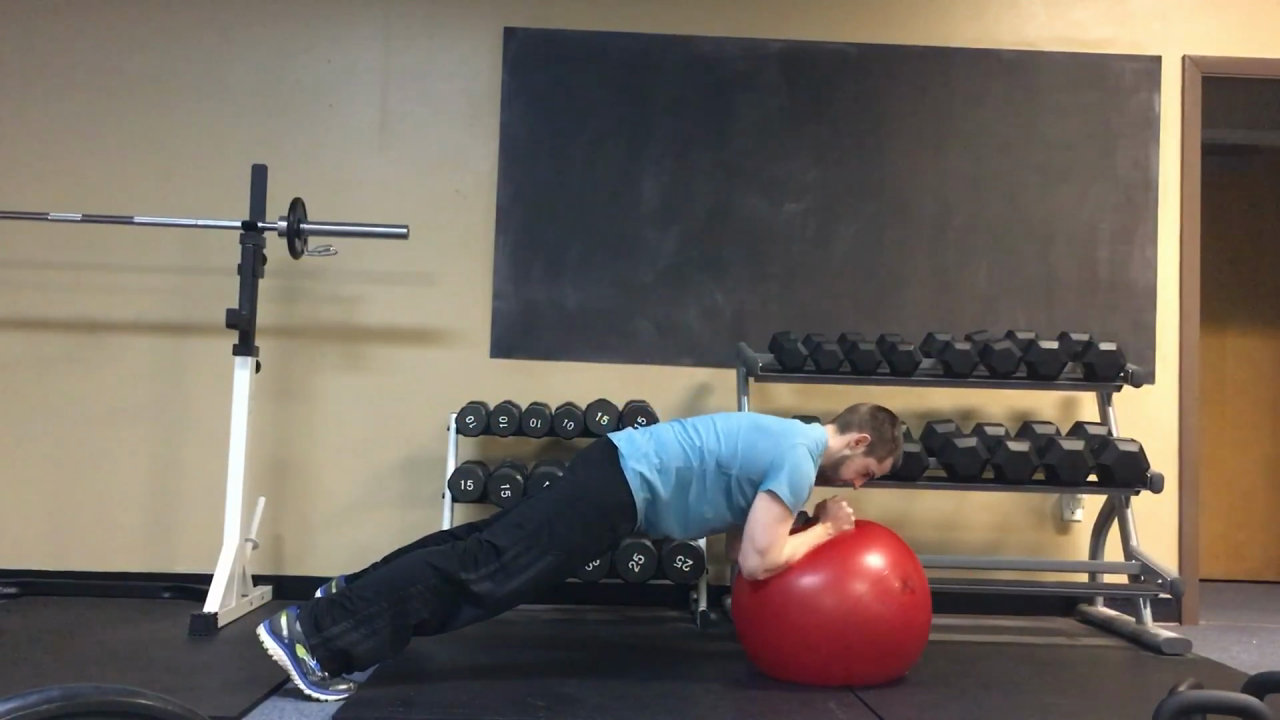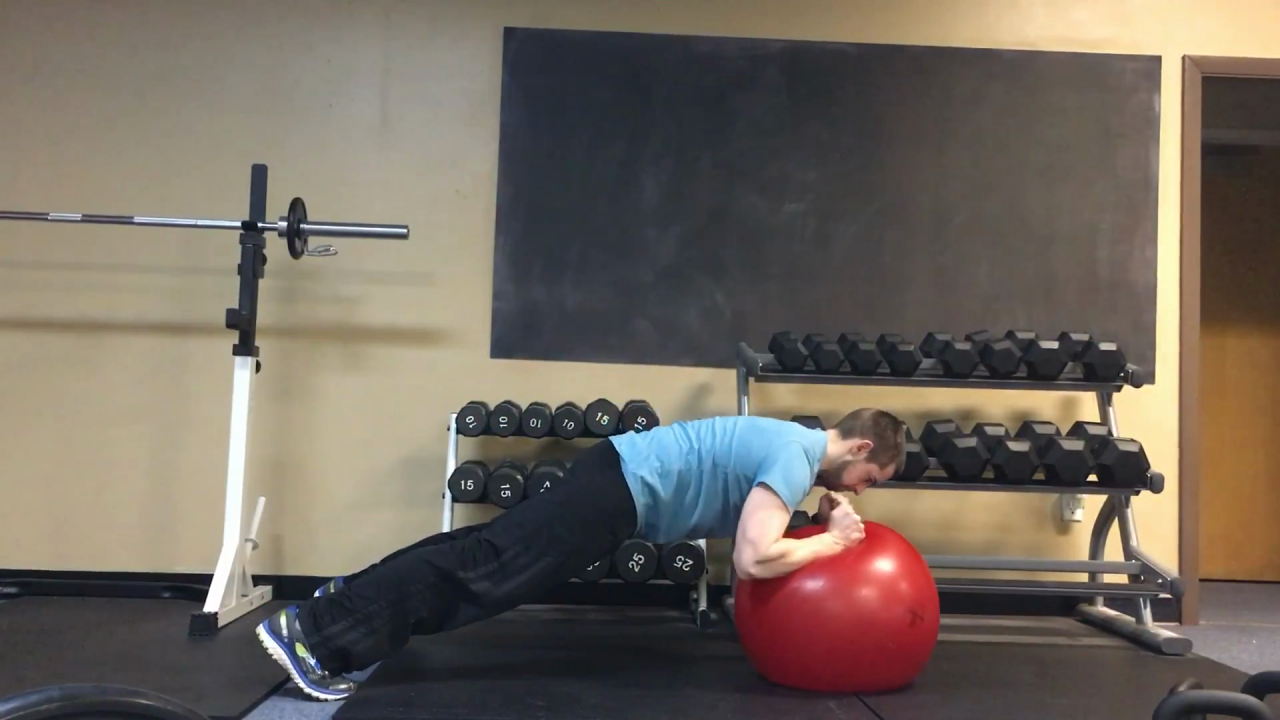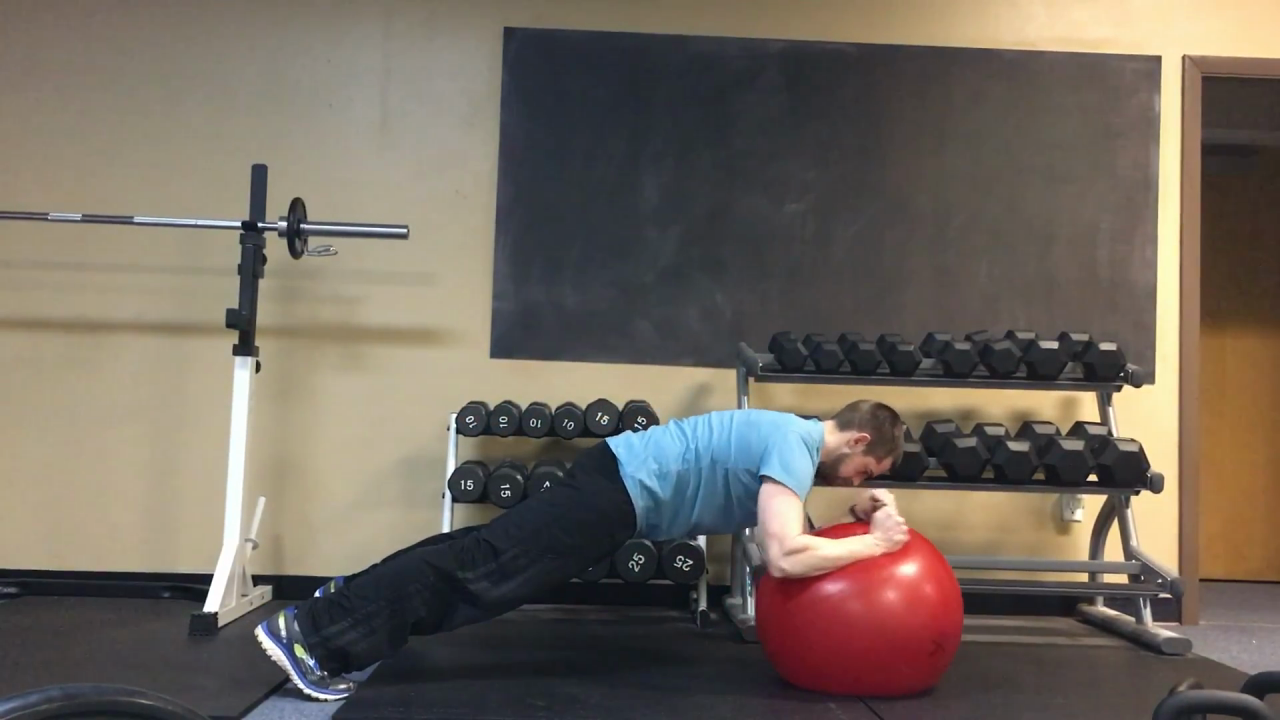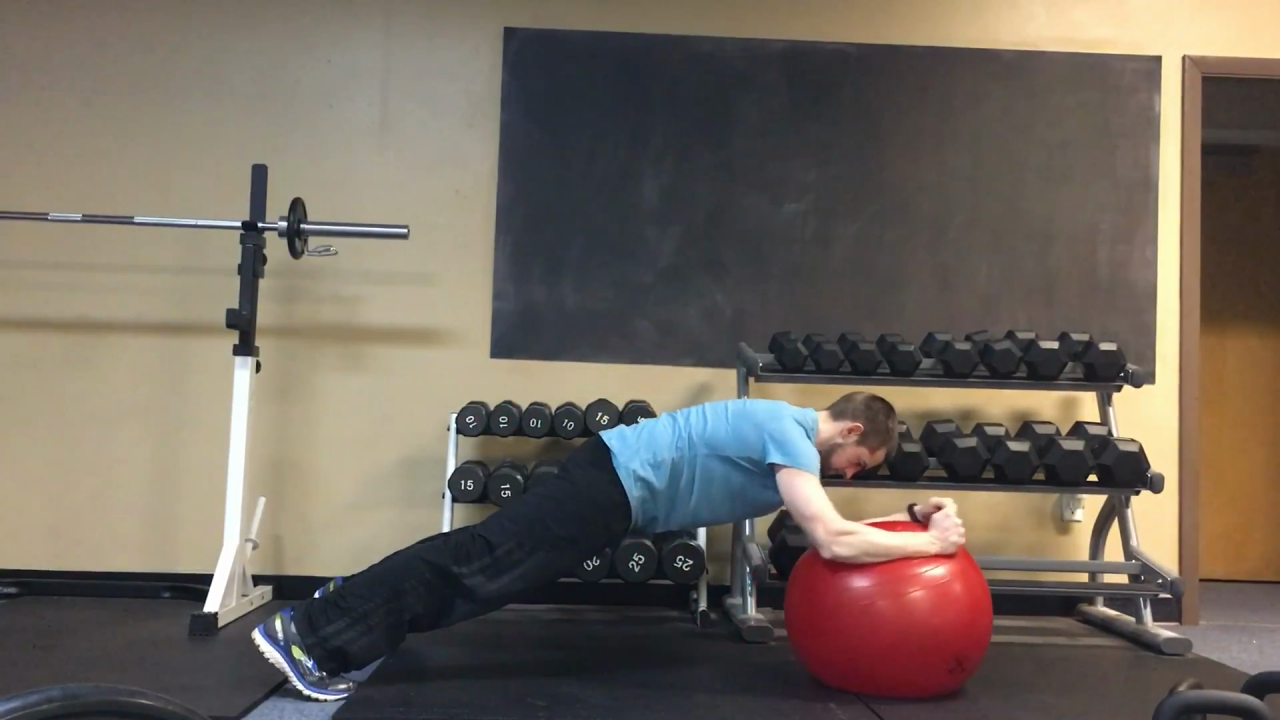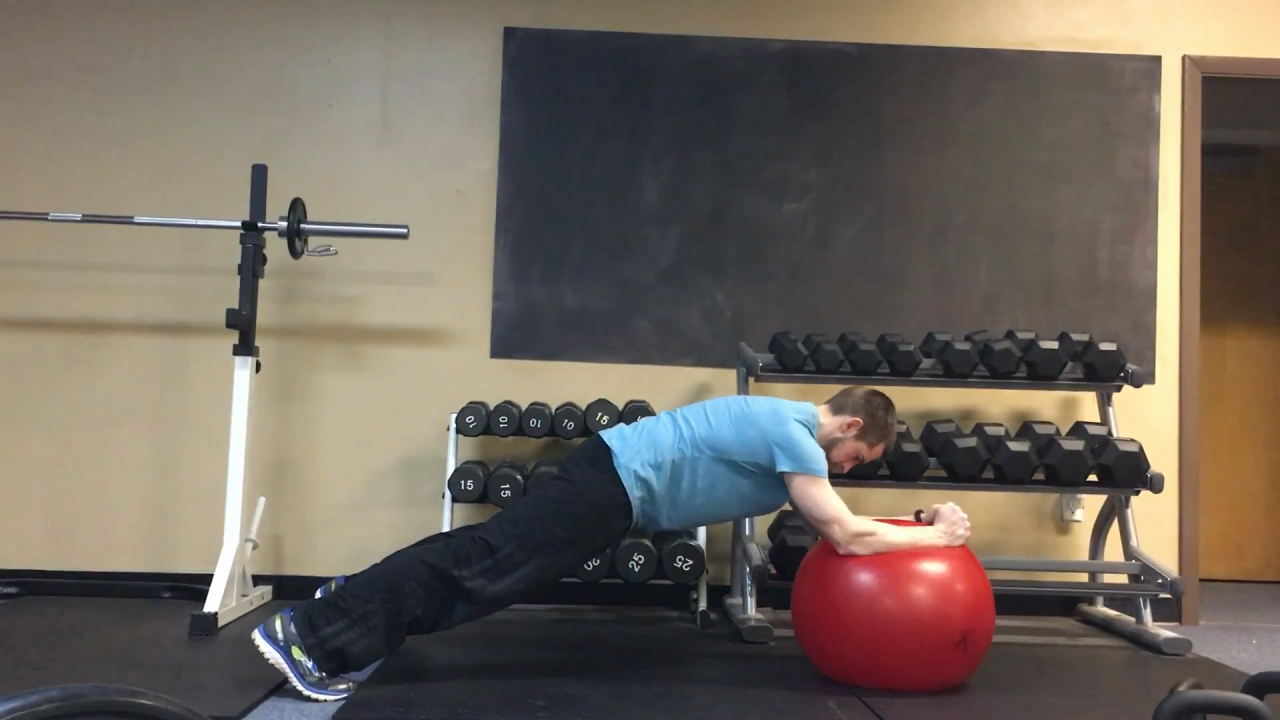
dt=0.3s
person 1, frame 1
left shoulder: (788, 442)
right shoulder: (798, 458)
left elbow: (743, 536)
right elbow: (758, 563)
left wrist: (809, 524)
right wrist: (824, 530)
left hip: (615, 470)
right hip: (619, 489)
left knee: (483, 549)
right knee: (483, 571)
left ankle: (349, 596)
right ankle: (310, 633)
person 1, frame 2
left shoulder: (792, 445)
right shoulder: (795, 459)
left elbow: (756, 535)
right elbow: (754, 559)
left wrist: (824, 518)
right wrist: (832, 541)
left hip: (614, 477)
right hip: (617, 490)
left knee: (482, 553)
right knee: (480, 571)
left ankle: (345, 598)
right ankle: (307, 630)
person 1, frame 3
left shoulder: (790, 437)
right shoulder: (794, 450)
left elbow: (785, 534)
right elbow: (784, 557)
left wrist: (862, 514)
right wrist: (875, 545)
left hip: (616, 480)
right hip: (617, 494)
left knee: (481, 555)
right knee: (479, 571)
left ankle: (347, 598)
right ankle: (307, 632)
person 1, frame 4
left shoulder: (790, 432)
right shoulder: (792, 437)
left elbow: (827, 526)
right elbow: (832, 542)
left wrist: (913, 515)
right wrist: (929, 544)
left hip: (612, 480)
right hip: (613, 485)
left knee: (477, 555)
right knee: (476, 567)
left ankle: (344, 602)
right ankle: (306, 633)
person 1, frame 5
left shoulder: (790, 430)
right shoulder: (795, 436)
left elbow: (835, 525)
right elbow: (847, 537)
left wrist: (917, 521)
right wrist: (935, 537)
left hip: (613, 475)
right hip: (615, 486)
left knee: (478, 554)
right knee: (478, 569)
left ankle: (342, 605)
right ankle: (306, 635)
